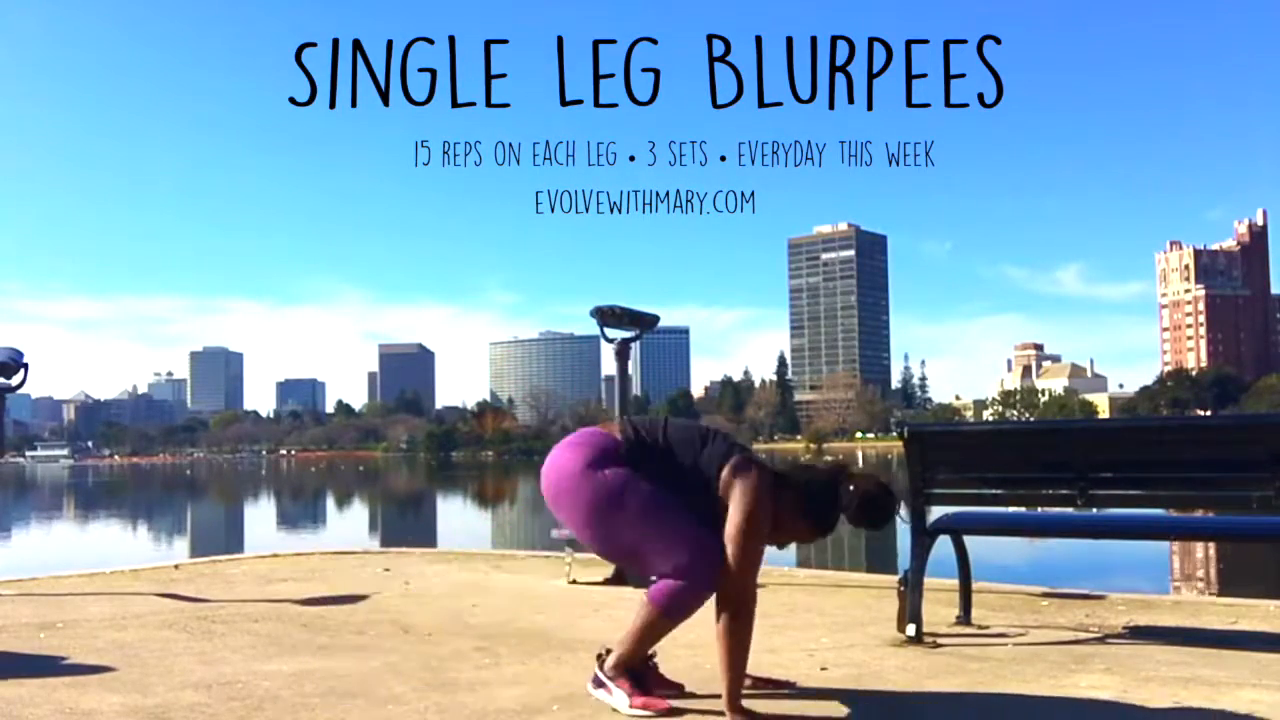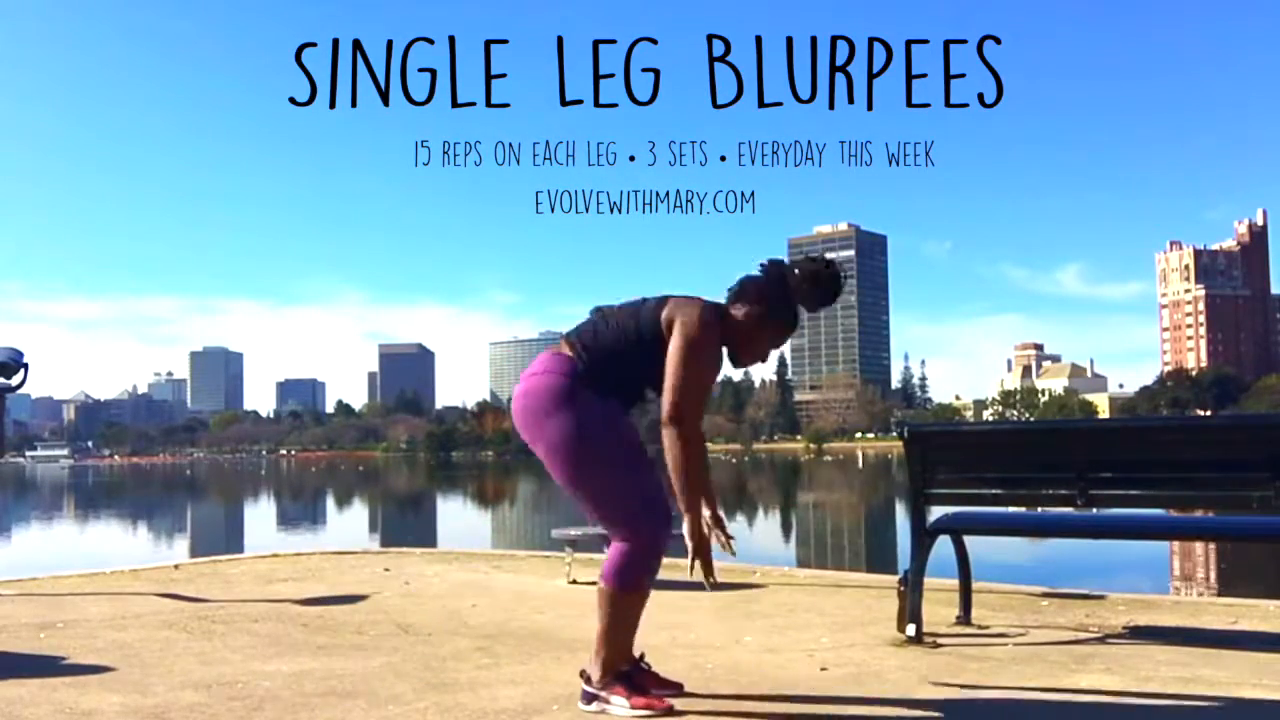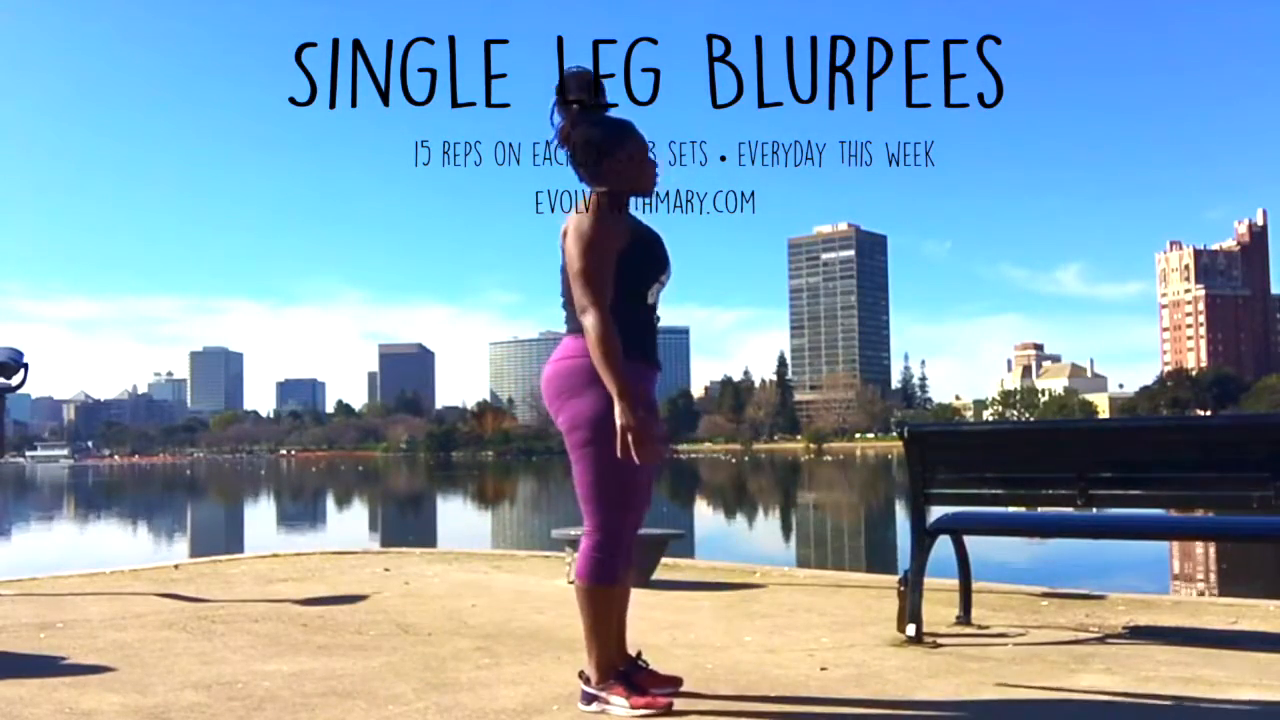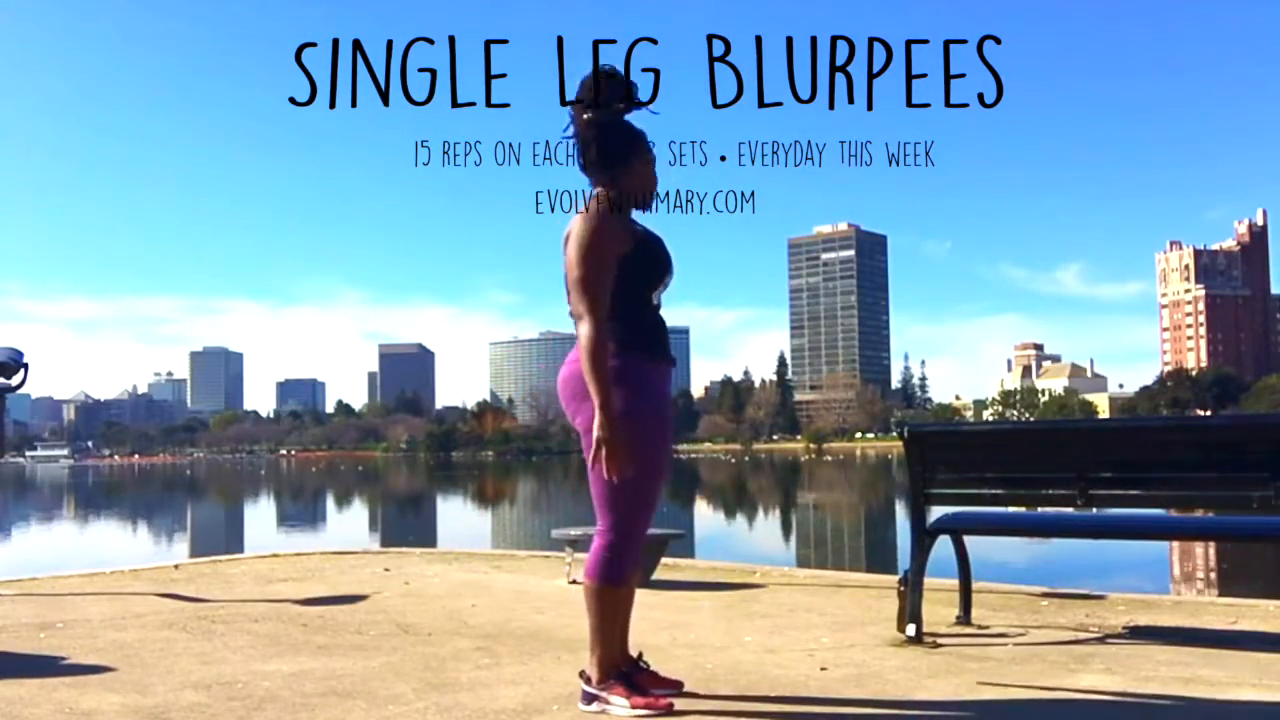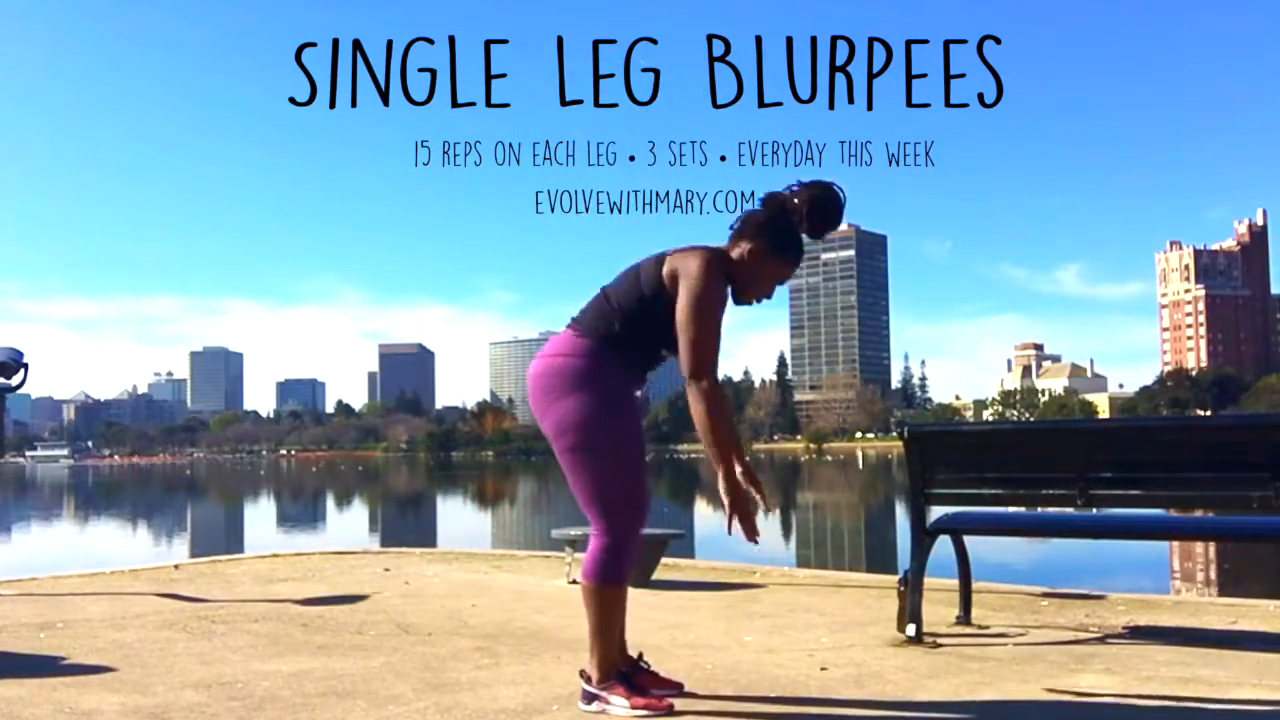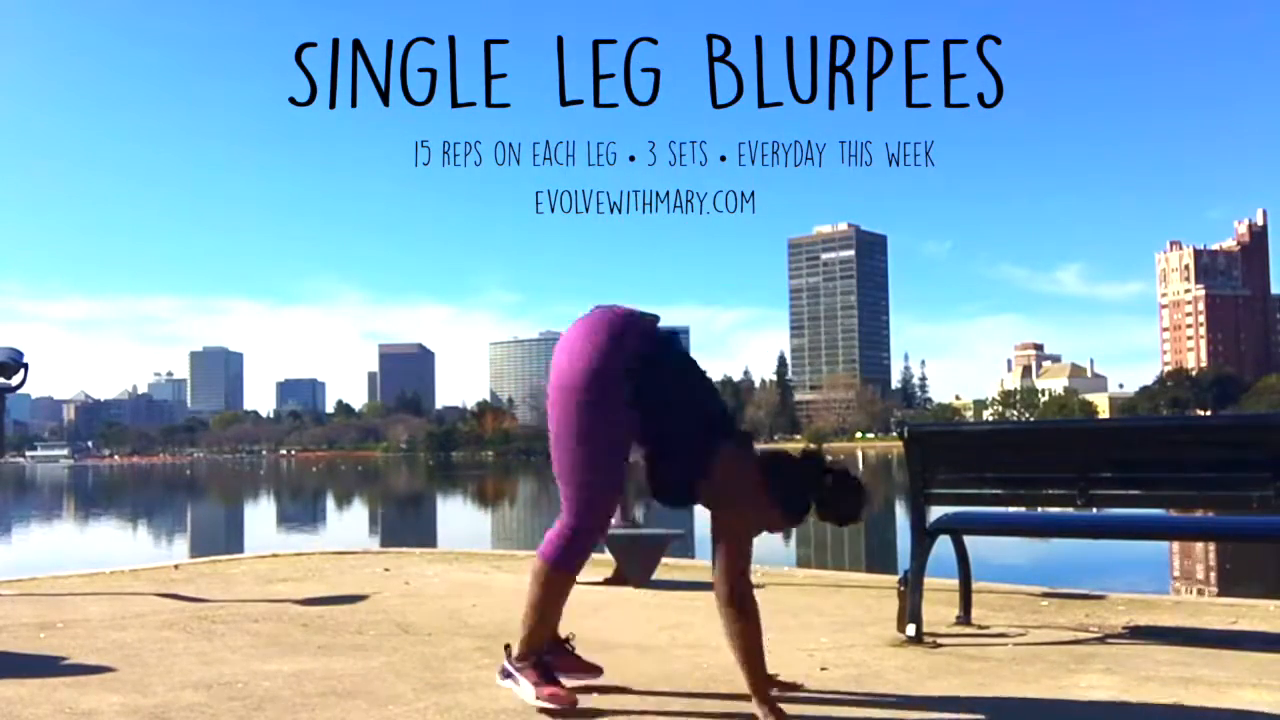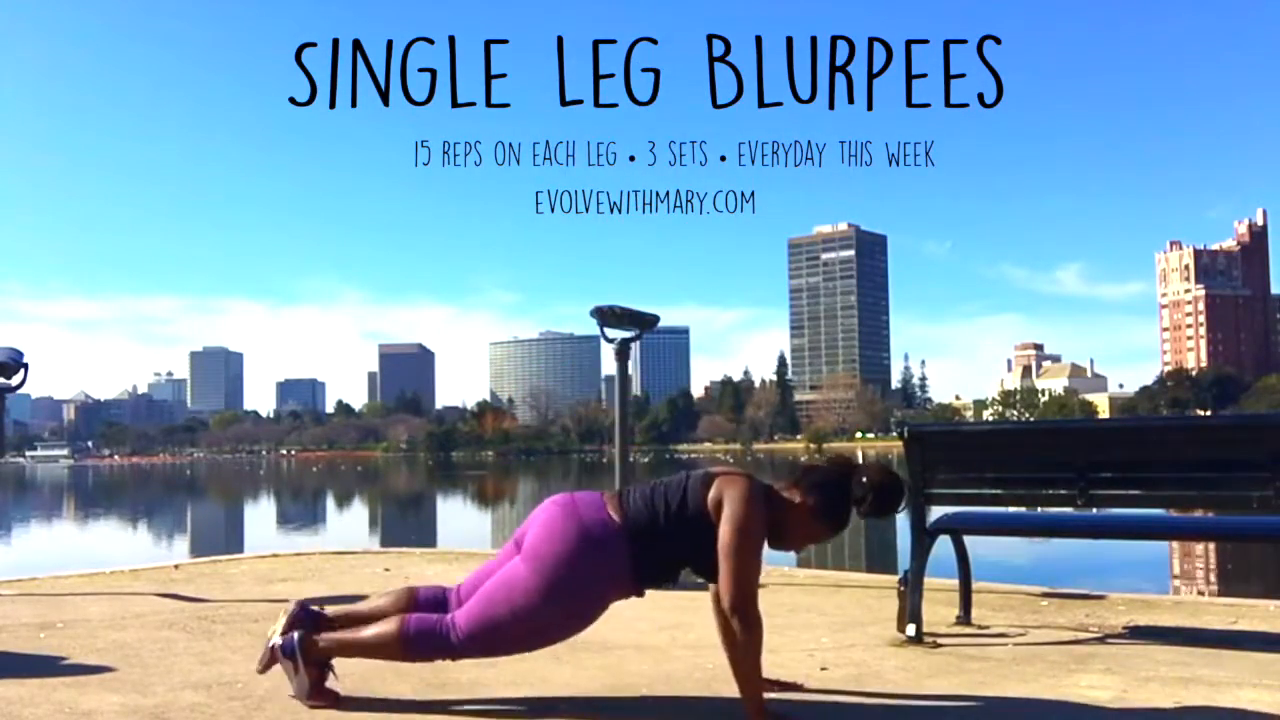
dt=0.4s
person 1, frame 1
left shoulder: (768, 493)
right shoulder: (757, 494)
left elbow: (734, 597)
right elbow: (737, 600)
left wrist: (737, 675)
left hip: (603, 467)
right hip: (581, 468)
left knee: (690, 562)
right knee: (699, 564)
left ankle: (633, 663)
right ankle: (615, 668)
person 1, frame 2
left shoulder: (704, 337)
right shoulder: (700, 324)
left elbow: (687, 431)
right elbow: (674, 421)
left wrist: (706, 506)
right wrist: (693, 517)
left hip: (573, 397)
right hip: (556, 395)
left knee: (646, 523)
right knee: (643, 529)
left ankle: (619, 665)
right ankle: (604, 680)
person 1, frame 3
left shoulder: (619, 223)
right shoulder: (595, 220)
right elbow: (594, 316)
left wrist: (633, 397)
right wrist: (625, 400)
left hip: (620, 383)
right hip: (595, 381)
left knee: (623, 530)
right knee: (607, 531)
left ankle: (618, 662)
person 1, frame 4
left shoulder: (619, 227)
right shoulder: (595, 224)
right elbow: (591, 325)
right wrist: (605, 413)
left hip: (638, 382)
right hip: (616, 382)
left knee: (629, 530)
right knee: (619, 530)
left ankle: (617, 663)
person 1, frame 5
left shoulder: (700, 275)
right shoulder: (704, 271)
left elbow: (704, 384)
right elbow: (699, 382)
left wrist: (739, 461)
right wrist: (727, 474)
left hip: (593, 380)
right hip: (575, 376)
left knee: (624, 524)
right knee: (615, 529)
left ankle: (616, 662)
person 1, frame 6
left shoulder: (730, 477)
right shoulder: (741, 484)
left elbow: (731, 581)
right elbow: (733, 594)
left wrist: (756, 667)
left knee: (591, 518)
right knee: (584, 520)
left ankle: (547, 643)
right ankle: (526, 655)
person 1, frame 7
left shoulder: (742, 497)
right shoulder: (751, 502)
left elbow: (724, 601)
right elbow: (738, 607)
left hip: (567, 526)
right hip: (578, 556)
left knee: (454, 602)
right knee: (456, 633)
left ankle: (315, 619)
right ankle: (312, 647)
